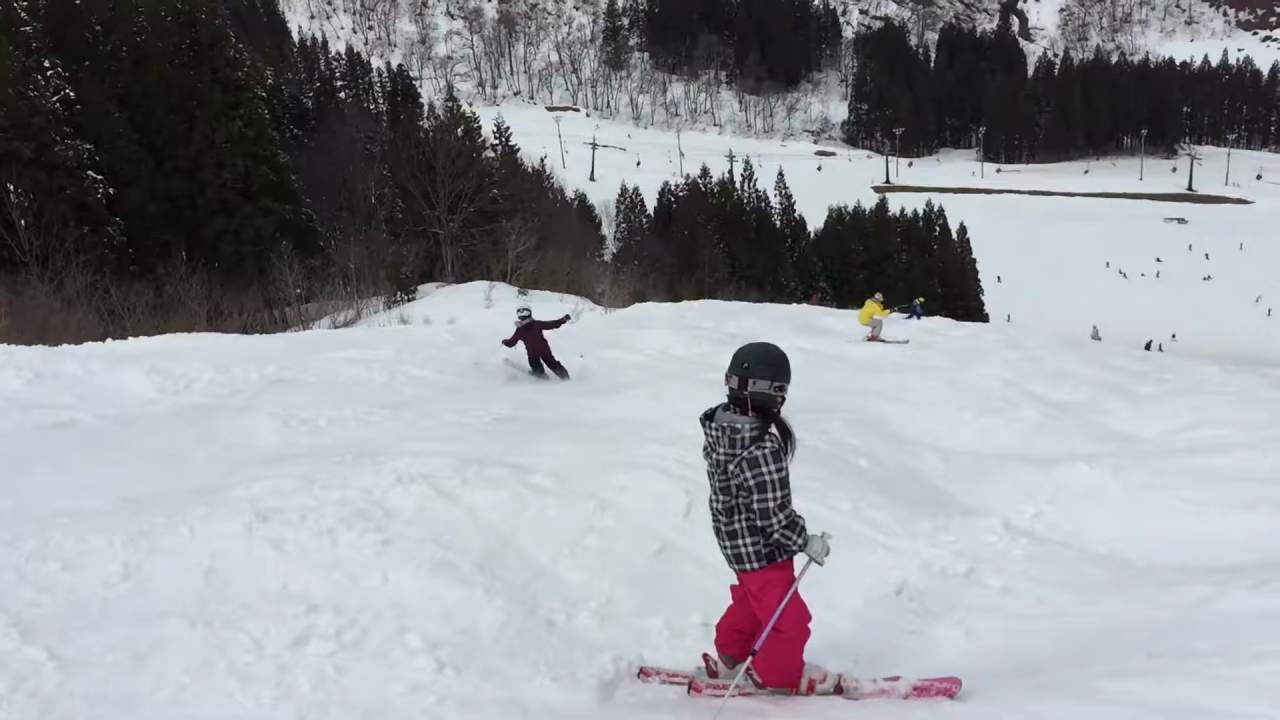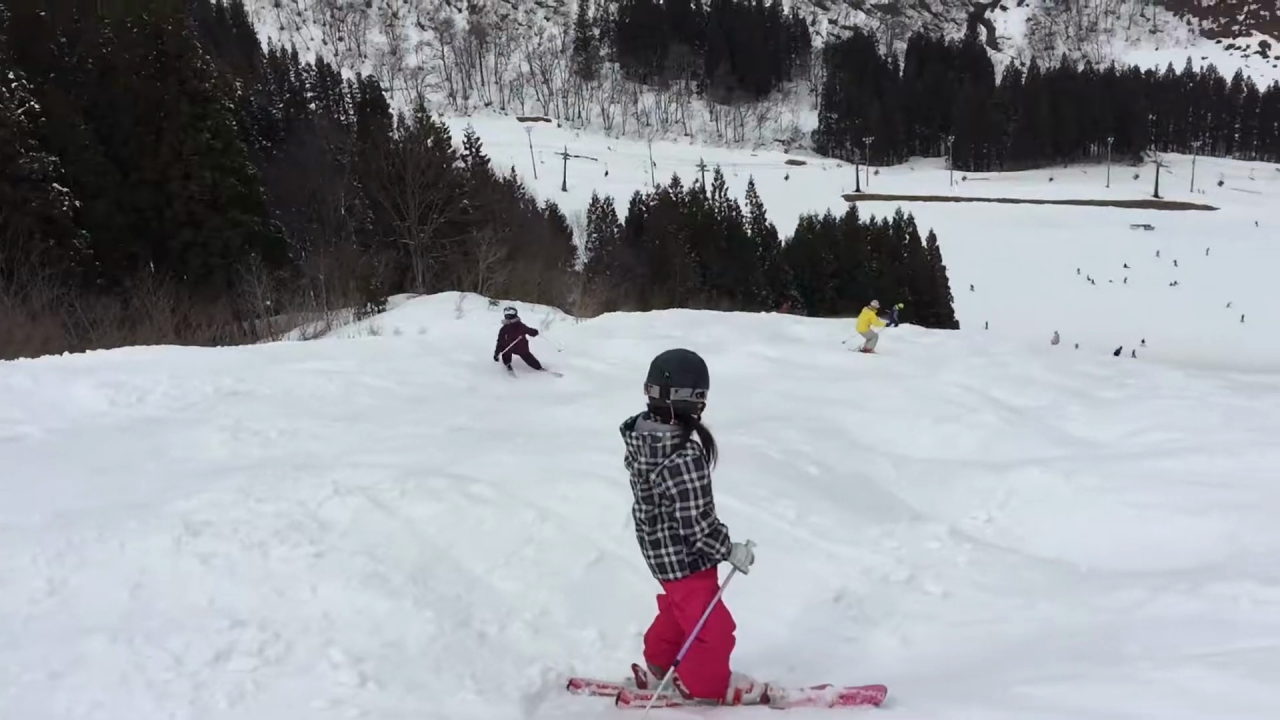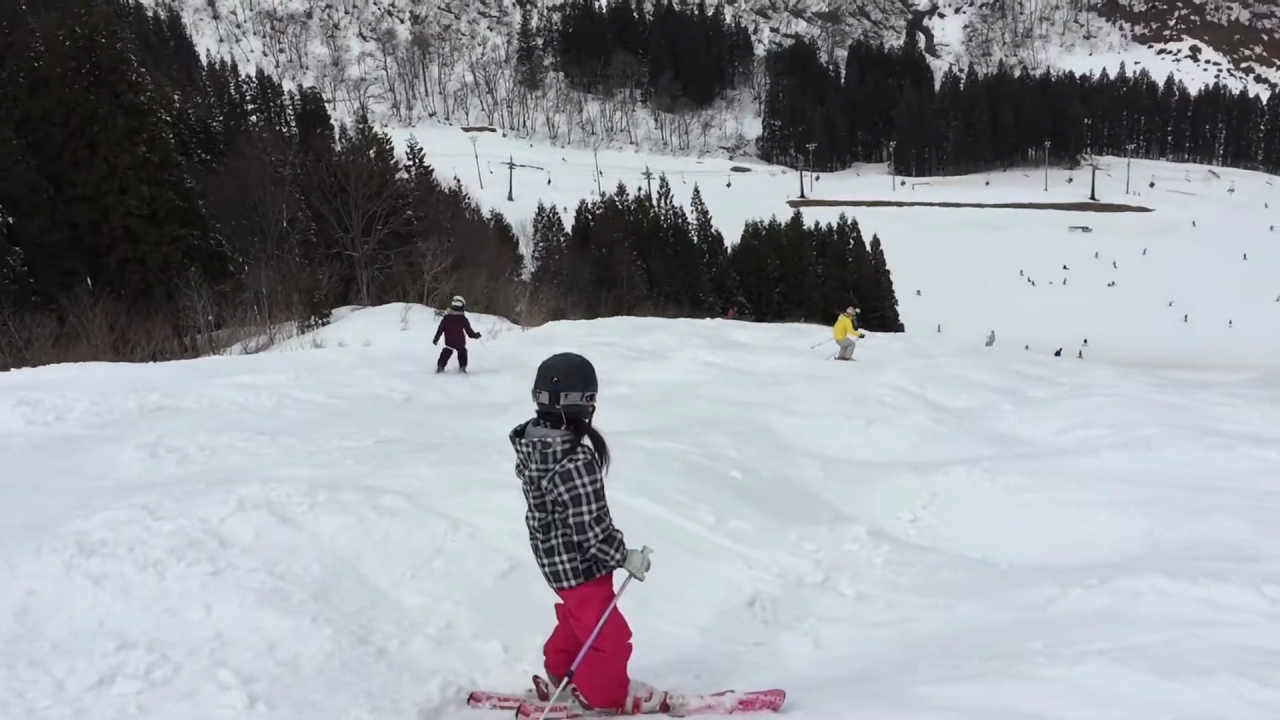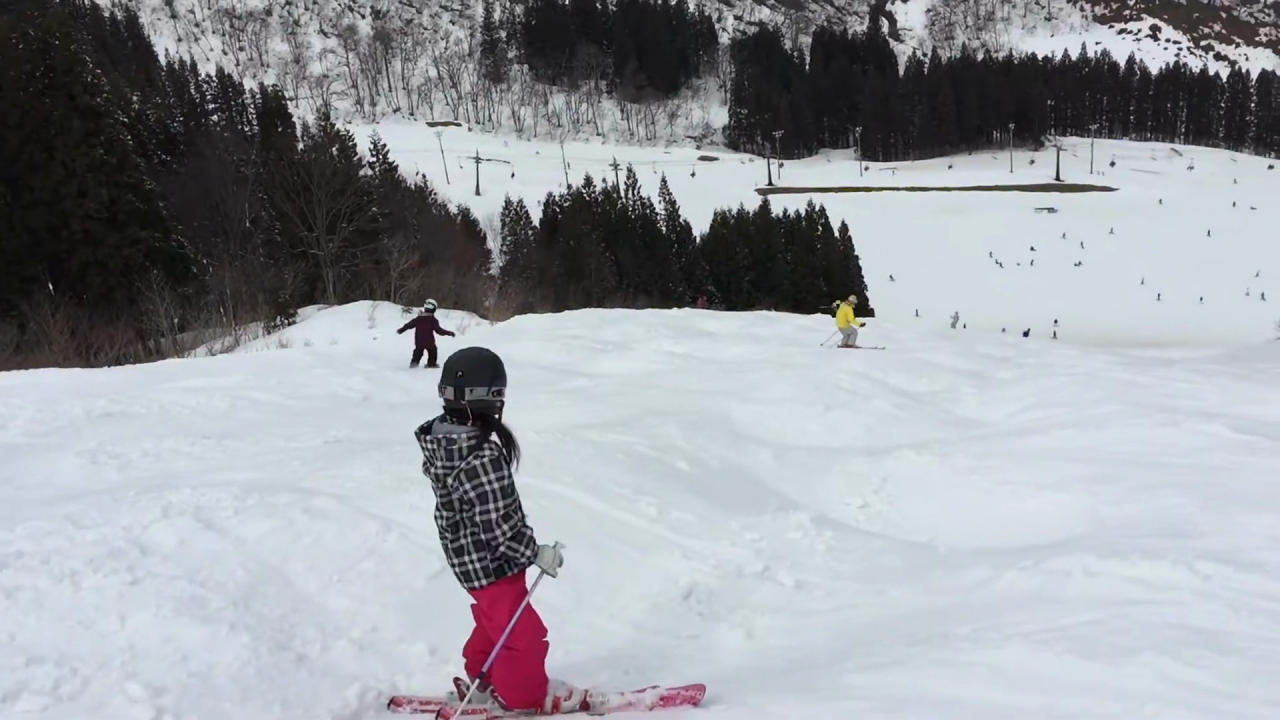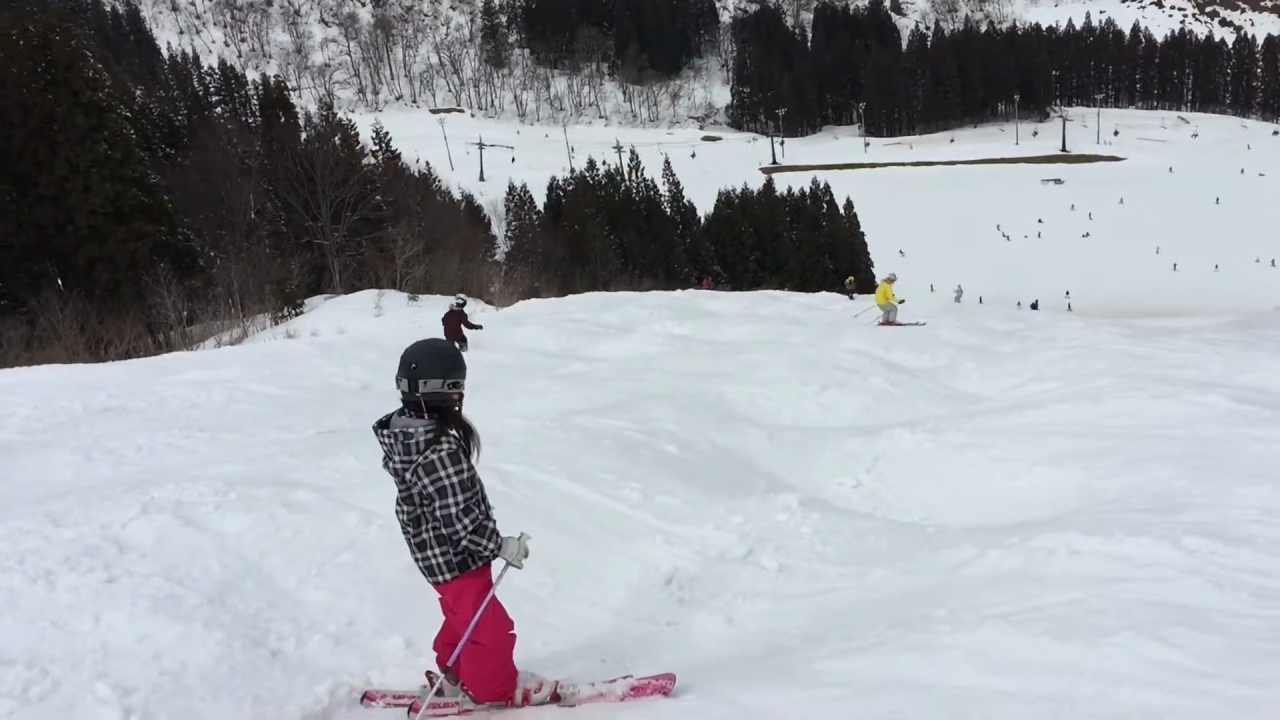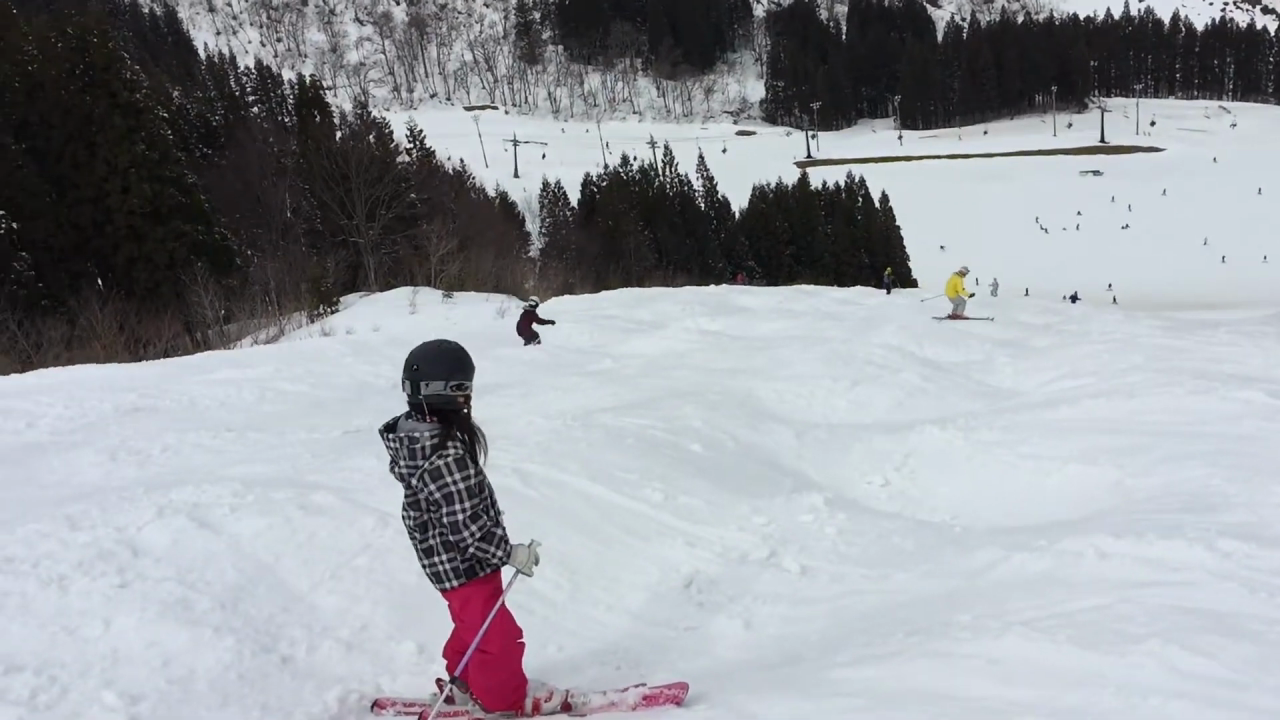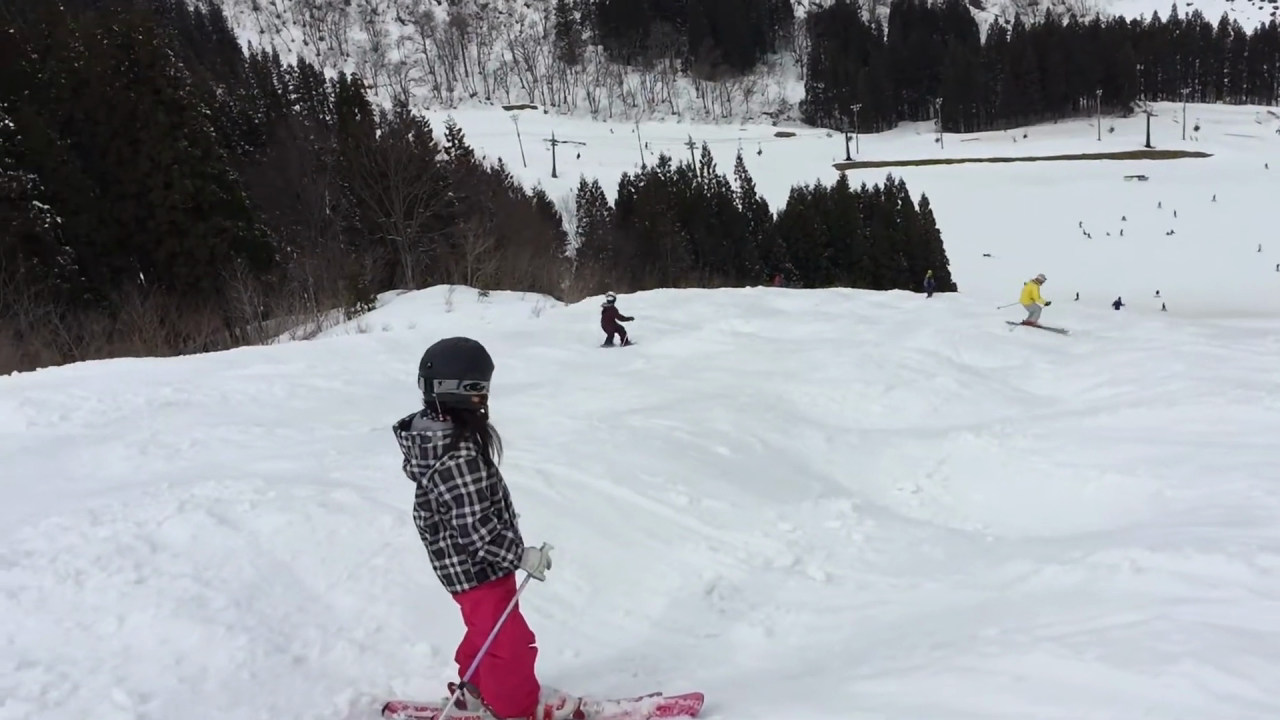
dt=0.3s
person 1, frame 1
left shoulder: (720, 424)
right shoulder: (761, 450)
right elbow: (773, 515)
right wrist: (806, 542)
left hip: (737, 542)
right hip: (762, 549)
left knee: (750, 601)
right knee: (787, 616)
left ankle: (731, 656)
right ankle: (778, 673)
person 1, frame 2
left shoulder: (641, 432)
right shoulder: (683, 457)
right elbow: (696, 523)
right wrist: (730, 550)
left hip: (660, 550)
right hip: (685, 557)
left knee: (678, 609)
right knee: (712, 626)
left ankle: (660, 667)
right ankle: (705, 684)
person 1, frame 3
left shoulder: (532, 439)
right shoulder: (575, 462)
right elbow: (589, 529)
right wrist: (625, 556)
left hip: (555, 560)
right hip: (580, 565)
left knee: (577, 620)
right knee: (607, 633)
left ankle: (560, 677)
right ankle: (605, 694)
person 1, frame 4
left shoulder: (442, 436)
right shoulder: (482, 458)
right elbow: (499, 527)
right wrist: (537, 552)
left hip: (469, 559)
right hip: (492, 564)
left knee: (494, 622)
right knee: (523, 632)
left ankle: (484, 683)
right ankle: (524, 695)
person 1, frame 5
left shoulder: (403, 431)
right shoulder: (440, 452)
right elbow: (459, 520)
right wrist: (501, 545)
left hip: (437, 554)
right hip: (456, 558)
left knee: (463, 616)
right knee: (488, 626)
left ankle: (455, 675)
right ankle: (495, 687)
person 1, frame 6
left shoulder: (413, 434)
right shoulder: (447, 457)
right elbow: (466, 527)
right wrist: (510, 552)
left hip: (448, 561)
right hip: (465, 565)
left knee: (472, 625)
right knee: (496, 634)
left ankle: (466, 684)
person 1, frame 7
left shoulder: (430, 433)
right shoulder: (459, 458)
right elbow: (476, 530)
right wrist: (521, 556)
left hip: (466, 565)
right hip: (478, 568)
left knee: (486, 630)
right knee: (507, 639)
